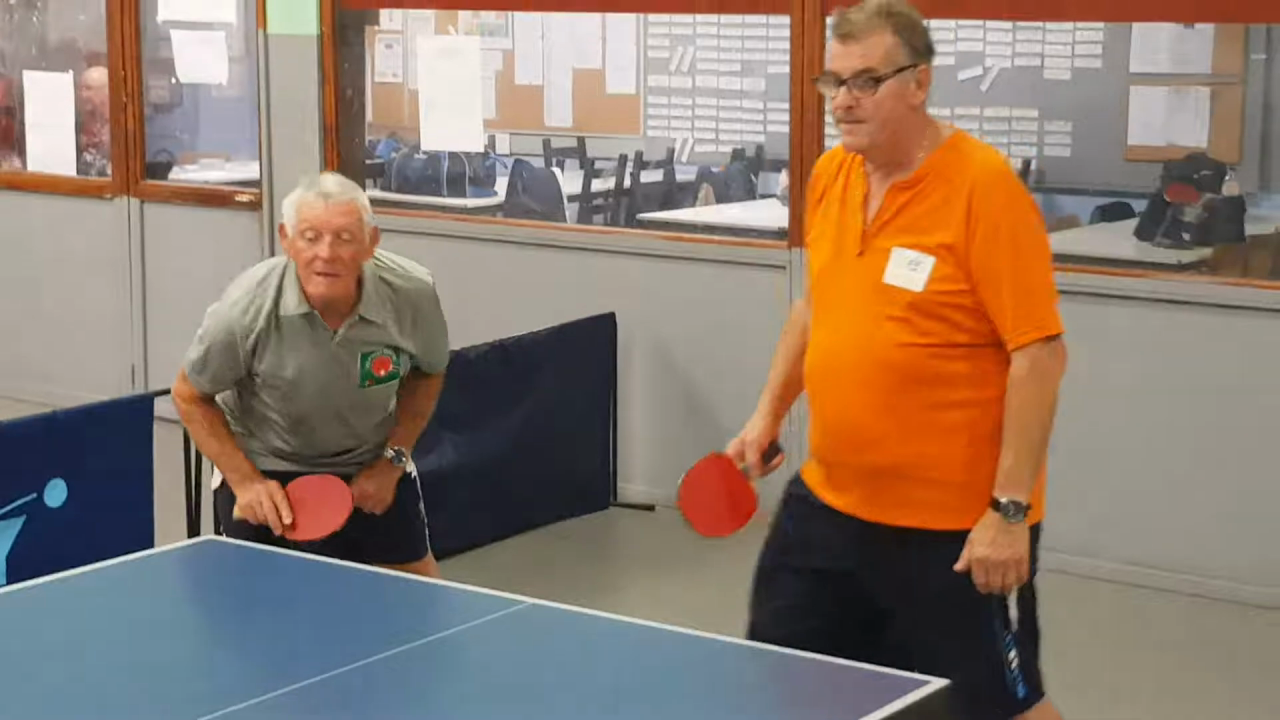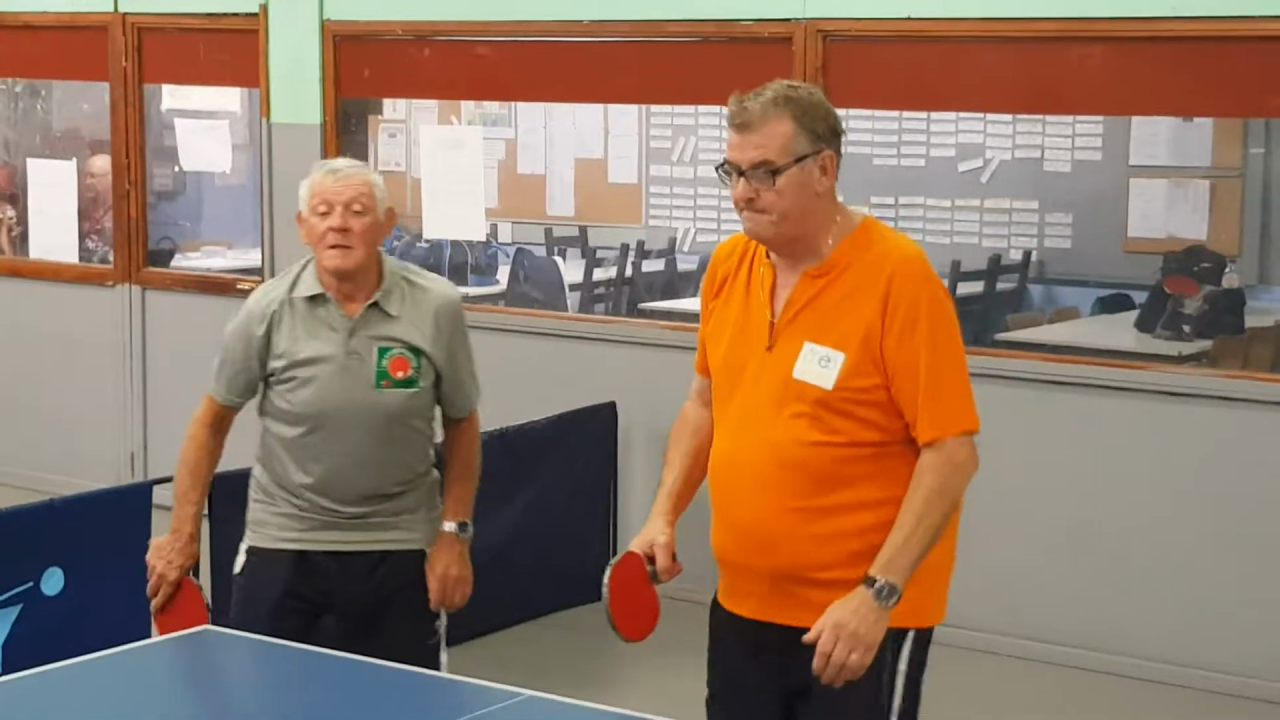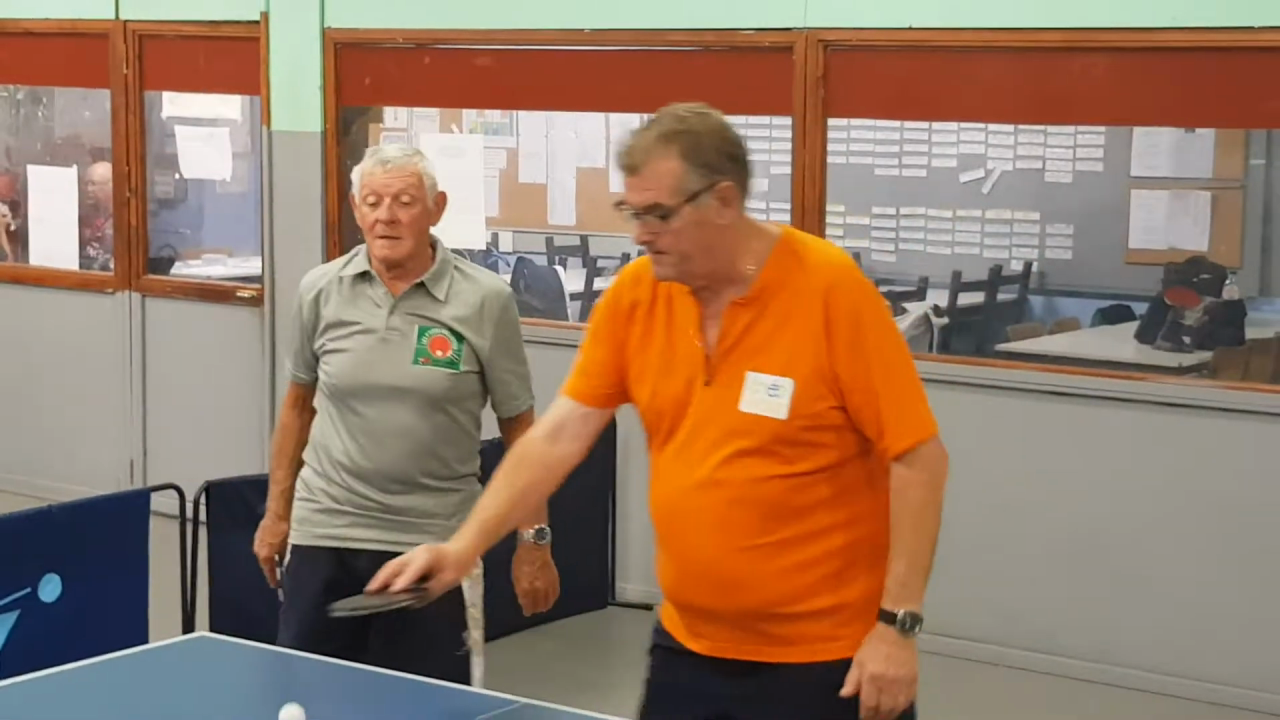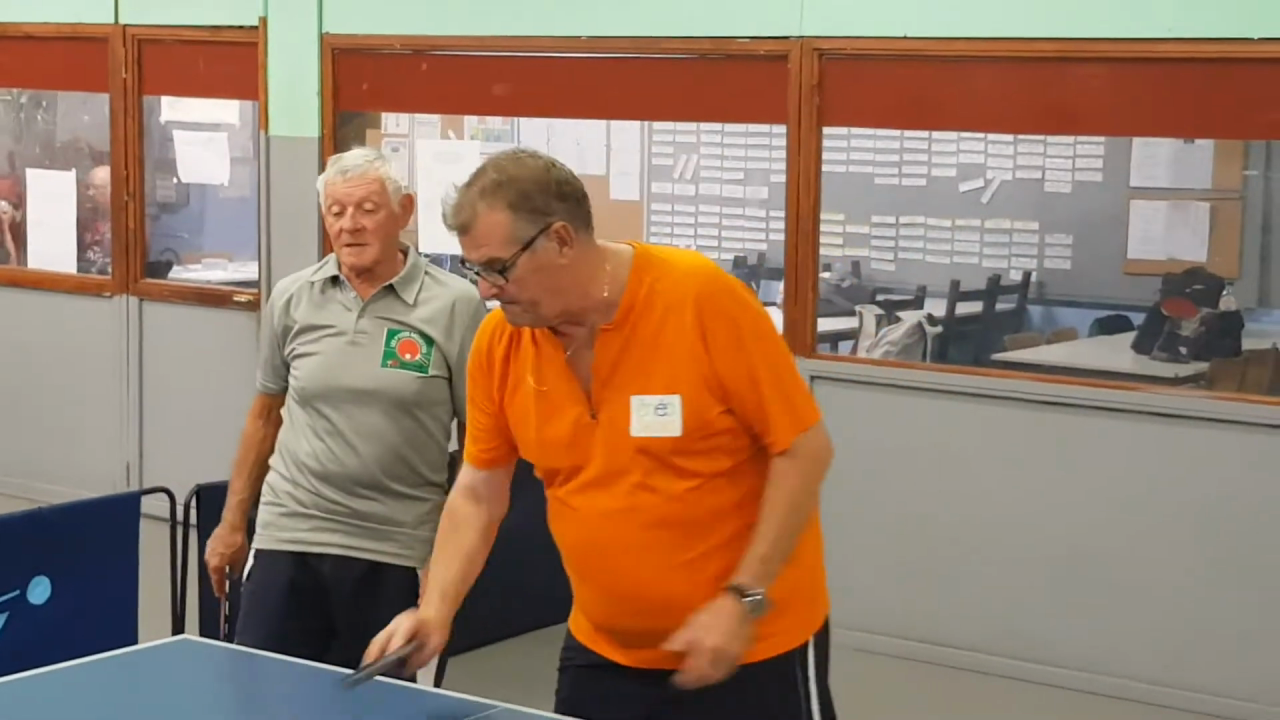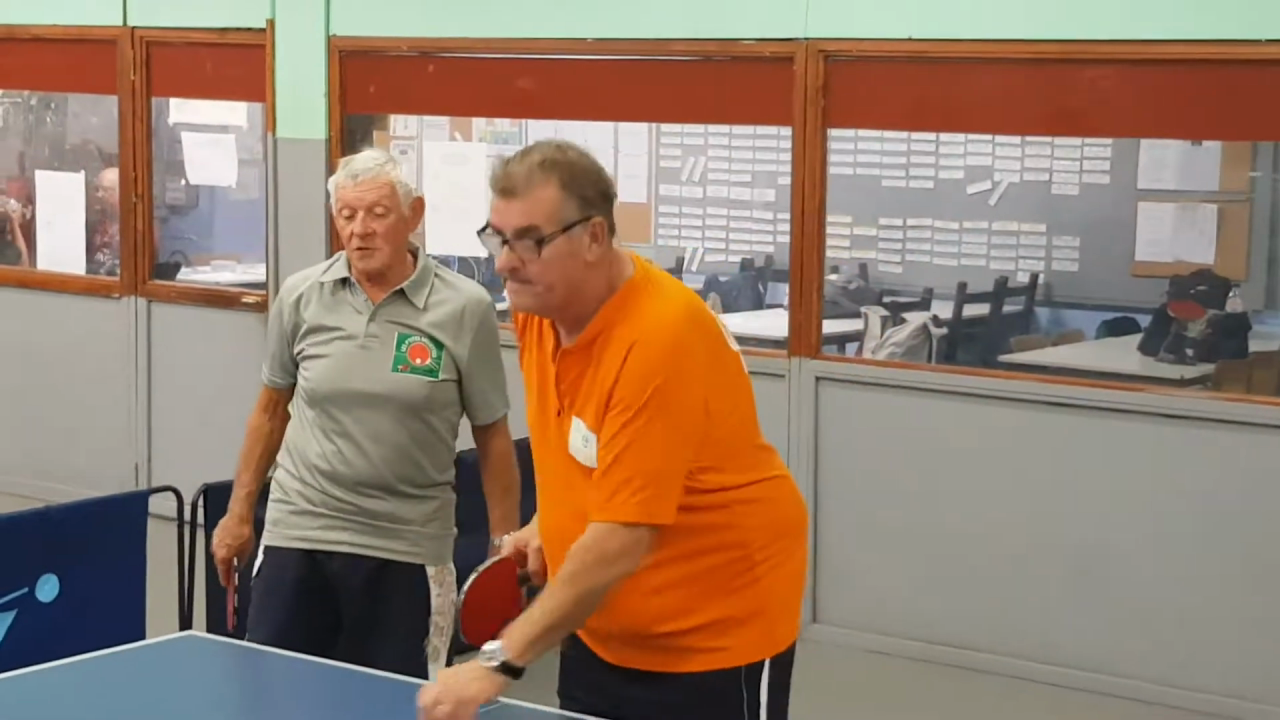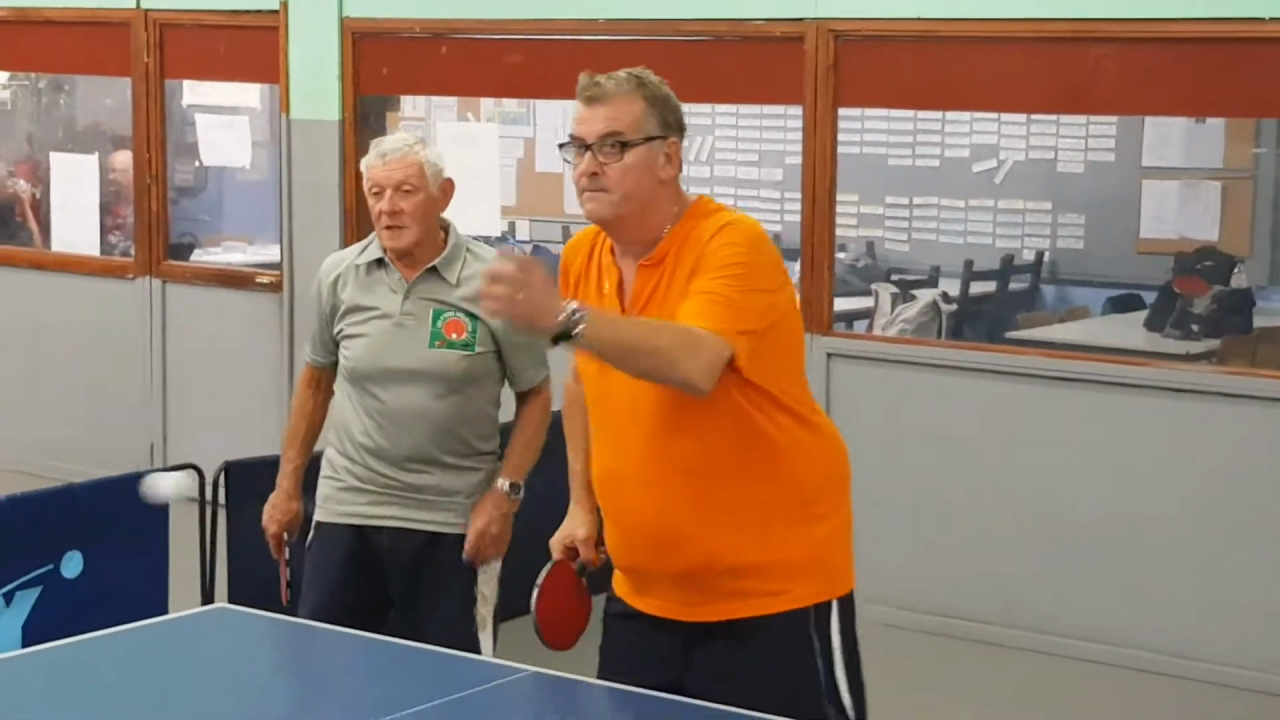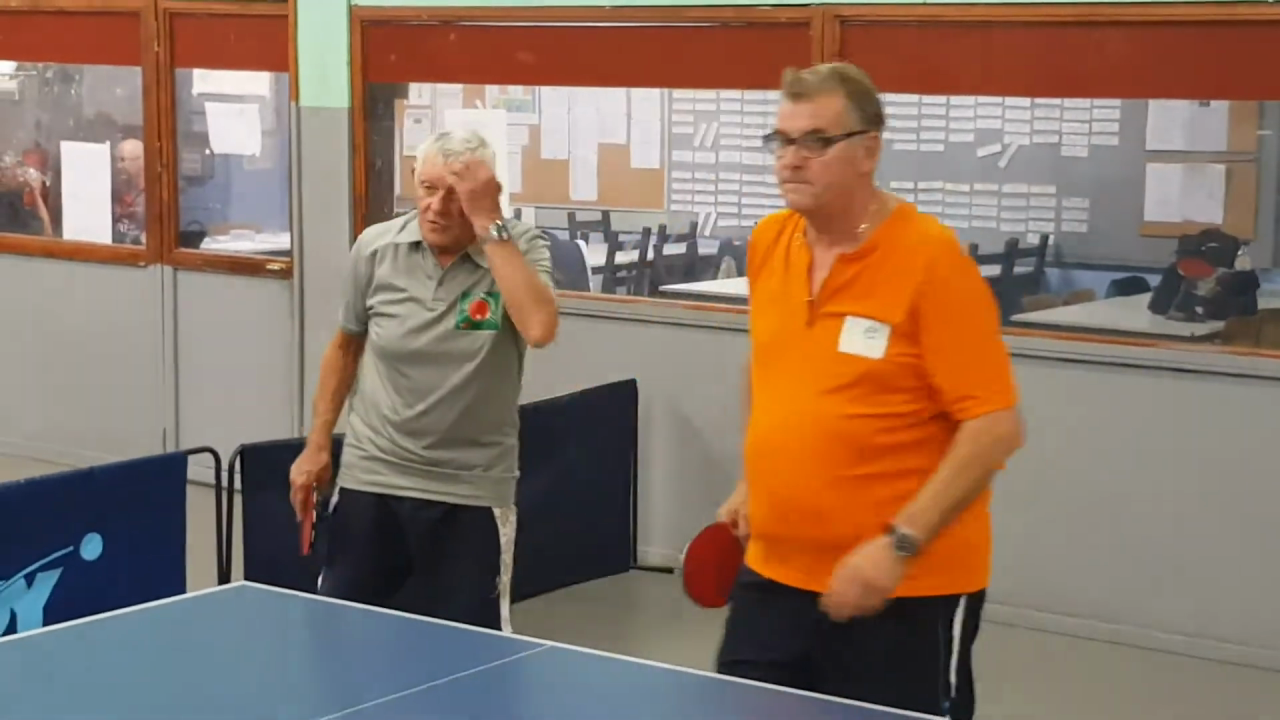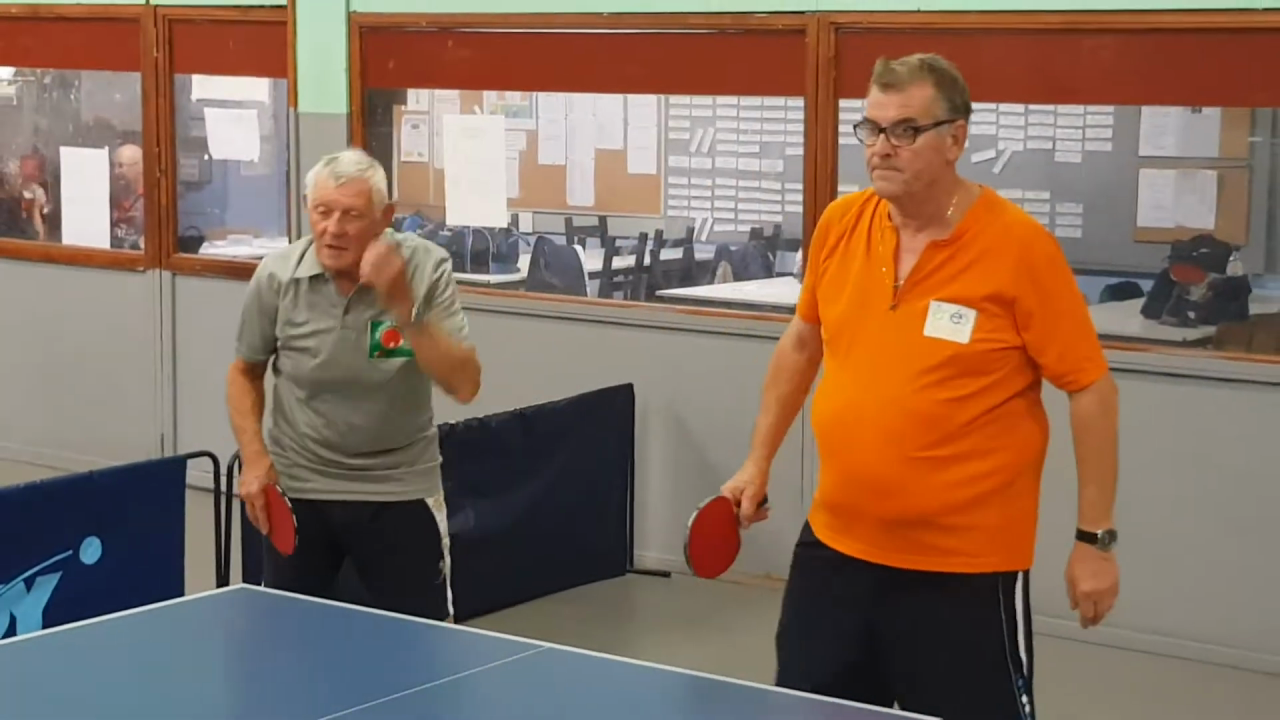
dt=0.5s
person 1, frame 1
left shoulder: (983, 186)
right shoulder: (829, 176)
left elbow: (1039, 356)
left wrist: (1008, 509)
right wrist: (768, 412)
left hip: (953, 518)
right hip: (826, 501)
person 1, frame 2
left shoulder: (896, 276)
right shoulder: (727, 265)
left elbow: (952, 451)
left wrist: (879, 592)
right wrist: (663, 517)
left hip: (861, 612)
right hip: (743, 607)
person 1, frame 3
left shoulder: (831, 289)
right shoulder: (633, 295)
left elbow: (917, 457)
right elbow: (559, 435)
left wrist: (898, 623)
right wrist: (463, 547)
left hip: (821, 651)
right hip: (689, 641)
person 1, frame 4
left shoulder: (700, 298)
right shoulder: (498, 339)
left elbow: (806, 450)
right elbow: (477, 494)
left wrist: (742, 602)
right wrist: (433, 611)
left hip: (748, 647)
right hip: (604, 651)
person 1, frame 5
left shoulder: (662, 339)
right shoulder: (535, 303)
left elbow: (624, 540)
left wrist: (499, 661)
right wrist: (546, 522)
left hip: (716, 640)
right hip: (601, 631)
person 1, frame 6
left shoulder: (730, 245)
right shoulder: (580, 258)
left elbow: (692, 364)
left wrist: (562, 316)
right wrist: (583, 504)
left hip: (772, 596)
person 1, frame 7
left shoulder: (930, 259)
right shoulder: (767, 241)
left elbow: (997, 426)
left wrist: (898, 545)
left hip: (908, 587)
right hip: (777, 575)
person 1, frame 8
left shoulder: (1017, 246)
right shoulder: (839, 224)
left elbow: (1092, 391)
right elbow: (801, 344)
left wrist: (1094, 539)
right wrist: (759, 461)
left hip: (964, 565)
right hip: (833, 546)
person 2, frame 1
left shoulder: (412, 291)
right shoulder: (246, 307)
left elbow: (428, 374)
right elbow: (190, 396)
left wrist: (391, 458)
right wrist: (246, 481)
left hip: (370, 462)
right hip: (262, 464)
person 2, frame 2
left shoulder: (438, 308)
right shoulder: (267, 311)
left elbow: (462, 425)
right elbow: (212, 420)
left wrist: (454, 533)
right wrist: (182, 533)
left hip: (399, 546)
right hip: (282, 542)
person 2, frame 3
left shoulder: (486, 299)
right shoulder: (320, 291)
left elbow: (519, 426)
left wrist: (534, 538)
right wrist: (277, 510)
left hip: (436, 546)
right hip: (324, 538)
person 2, frame 4
left shoulder: (456, 306)
right shoulder: (291, 299)
right elbow: (265, 415)
right wrist: (232, 521)
left hip: (398, 555)
right hip: (287, 541)
person 2, frame 5
left shoulder: (465, 307)
right shoulder: (299, 296)
left elbow: (493, 436)
right elbow: (272, 407)
left wrist: (506, 547)
right wrist: (240, 511)
left hip: (406, 553)
right hip: (296, 539)
person 2, frame 6
right shoulder: (339, 276)
left elbow: (536, 395)
left wrist: (504, 493)
right wrist: (287, 486)
left hip: (449, 523)
right hip: (347, 515)
person 2, frame 7
left shoulder: (518, 246)
right shoulder: (375, 249)
left elbow: (540, 330)
right elbow: (345, 346)
left wrist: (488, 225)
right wrist: (318, 443)
left hip: (470, 493)
right hip: (370, 482)
person 2, frame 8
left shoulder: (426, 269)
right shoulder: (275, 276)
left elbow: (465, 383)
right elbow: (245, 372)
left wrist: (404, 304)
right wrist: (254, 457)
left hip: (400, 487)
right hip: (298, 487)
